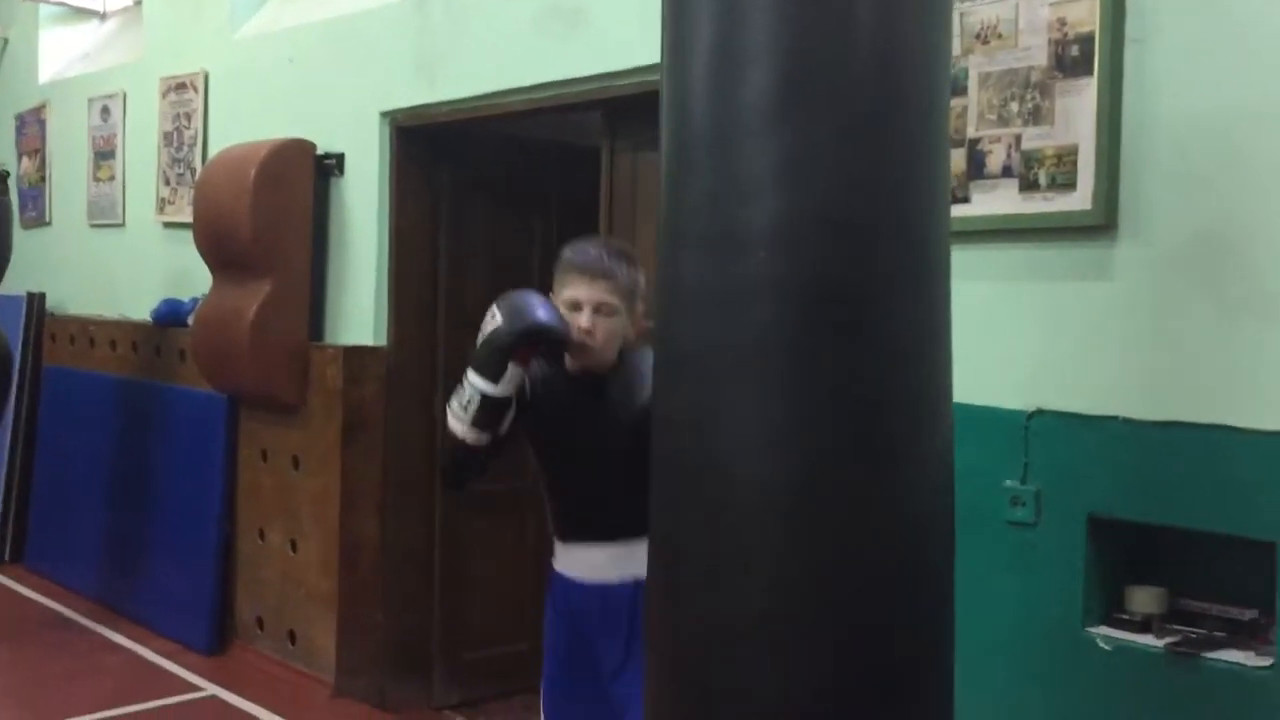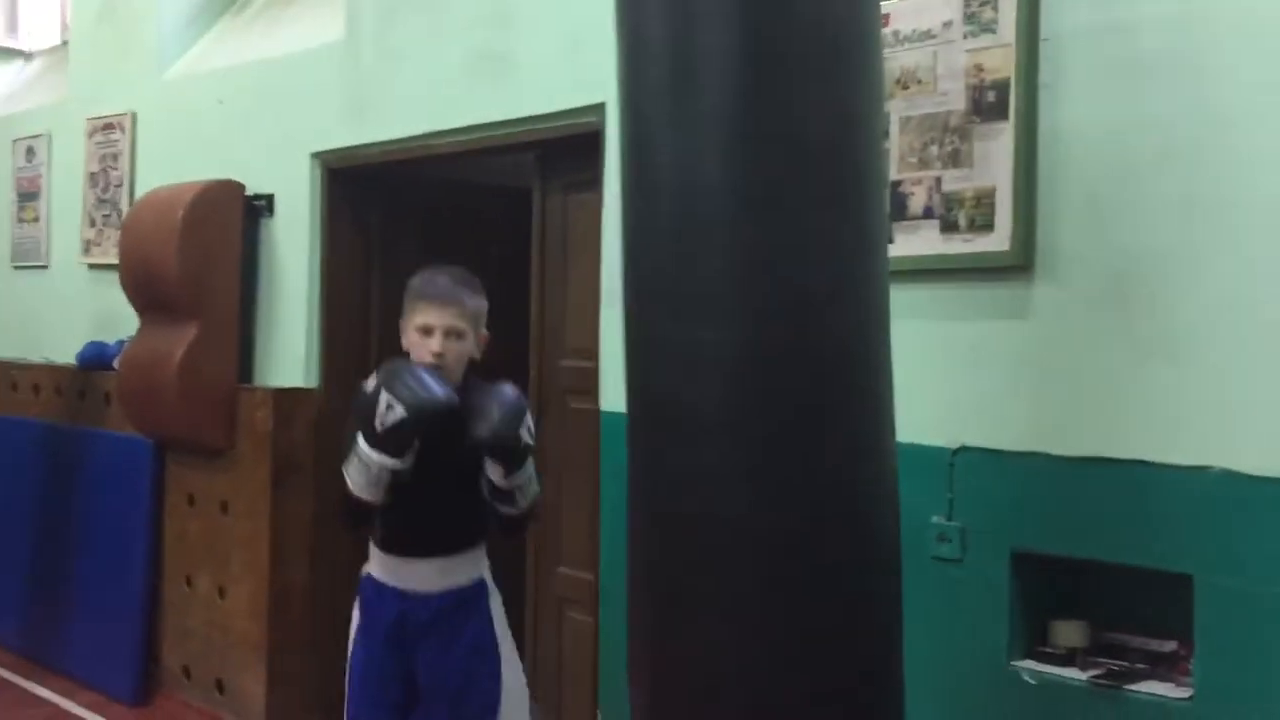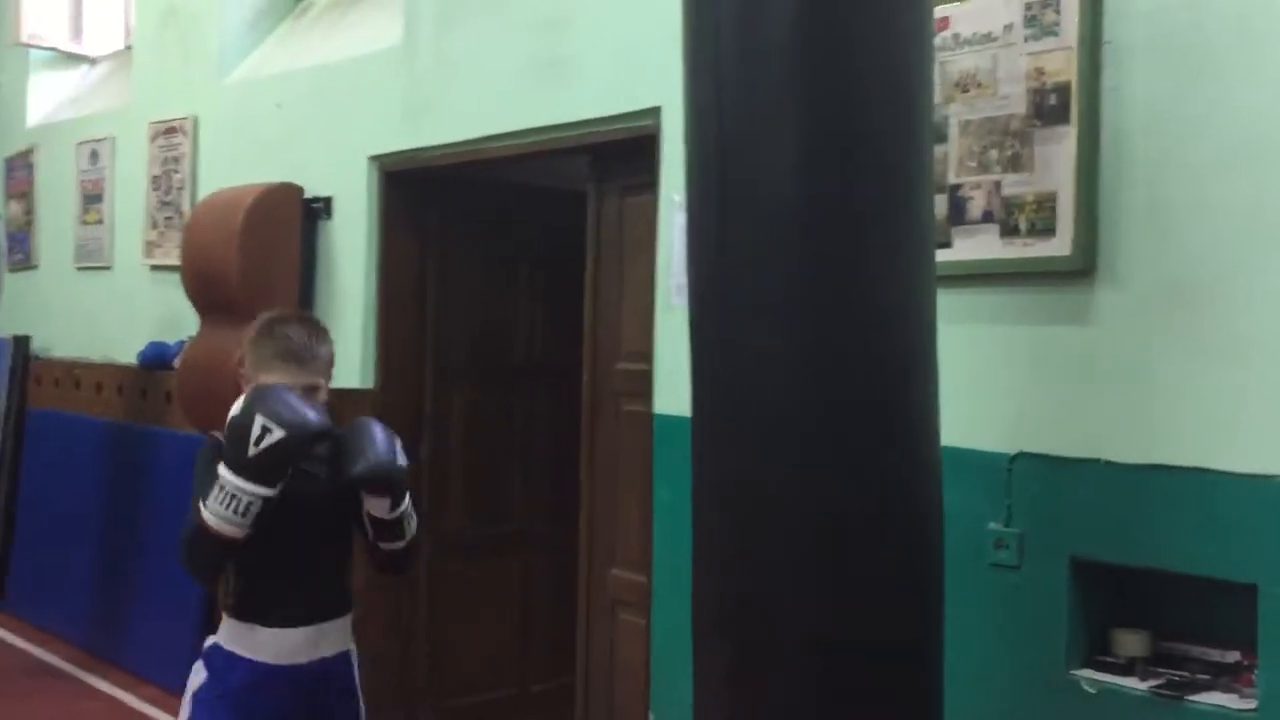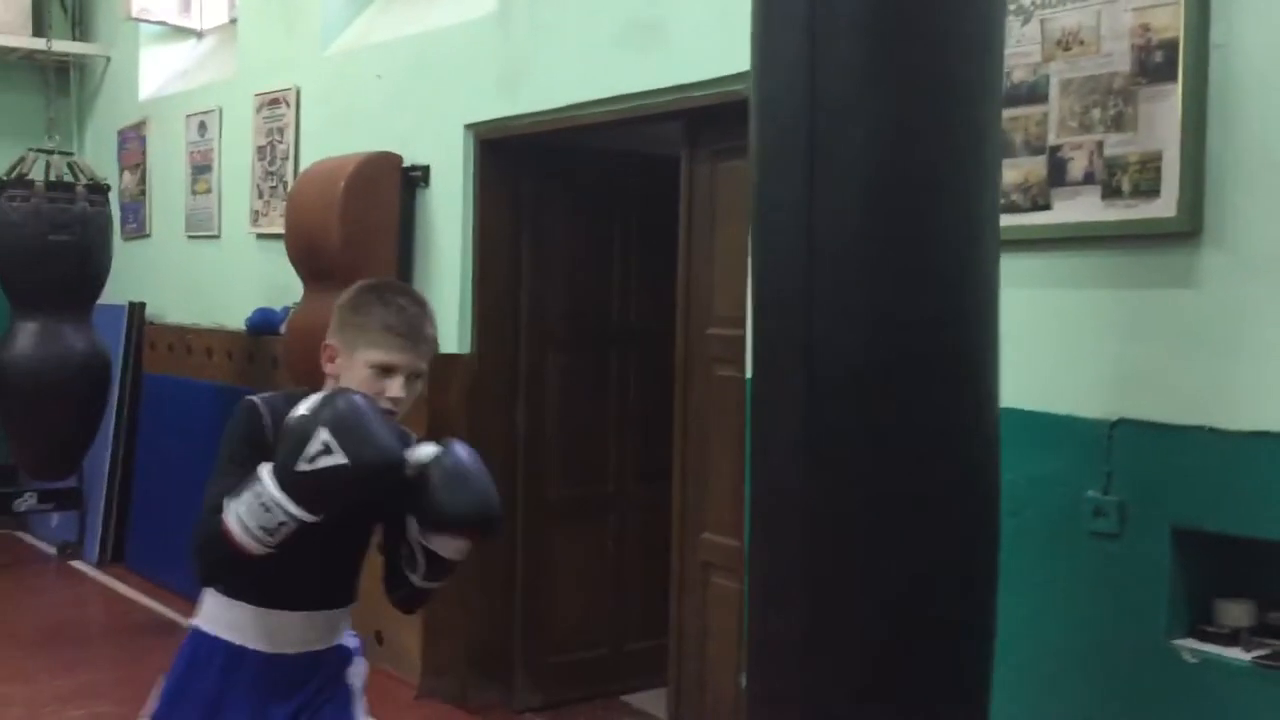
dt=0.5s
person 1, frame 1
left shoulder: (650, 384)
right shoulder: (536, 386)
right elbow: (458, 468)
right wrist: (493, 366)
left hip: (649, 586)
right hip: (573, 587)
person 1, frame 2
left shoulder: (493, 403)
right shoulder: (383, 394)
left elbow: (519, 511)
right elbow: (358, 509)
left wrist: (511, 452)
right wrist: (386, 437)
left hip: (464, 597)
right hip: (386, 594)
person 1, frame 3
left shoulder: (346, 453)
right shoulder: (223, 451)
left elbow: (396, 560)
right elbow: (203, 565)
left wrist: (386, 493)
right wrist: (247, 470)
left hip: (329, 666)
right hip: (240, 666)
person 1, frame 4
left shoulder: (398, 457)
right shoulder: (260, 421)
left elbow: (406, 594)
right elbow: (211, 559)
left wrist: (446, 536)
right wrist: (295, 479)
left hip: (321, 666)
right hip: (224, 654)
